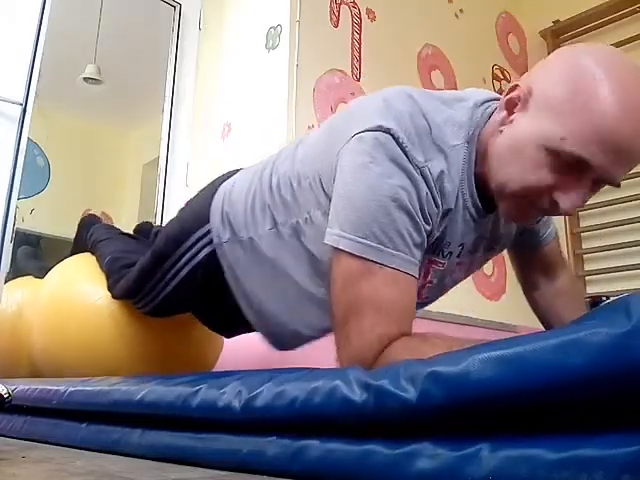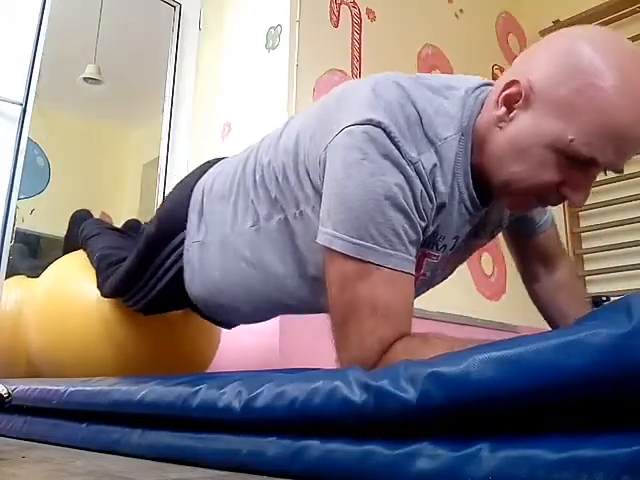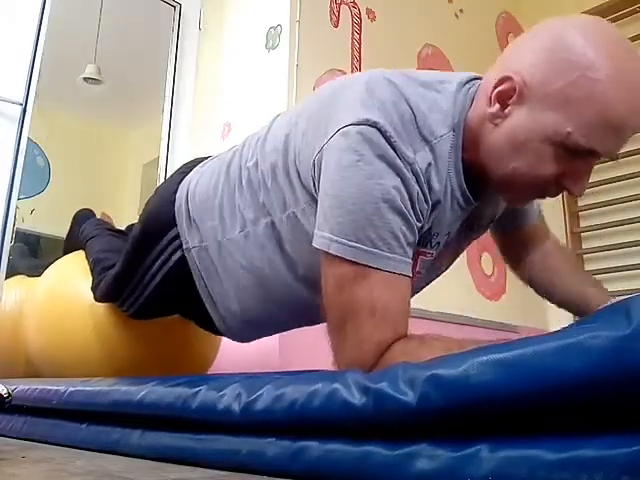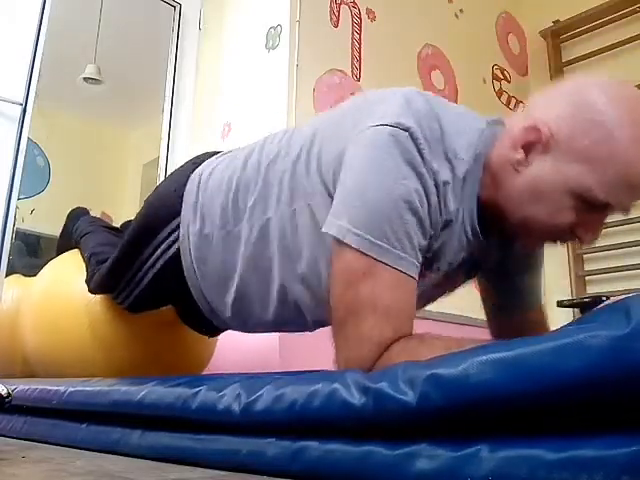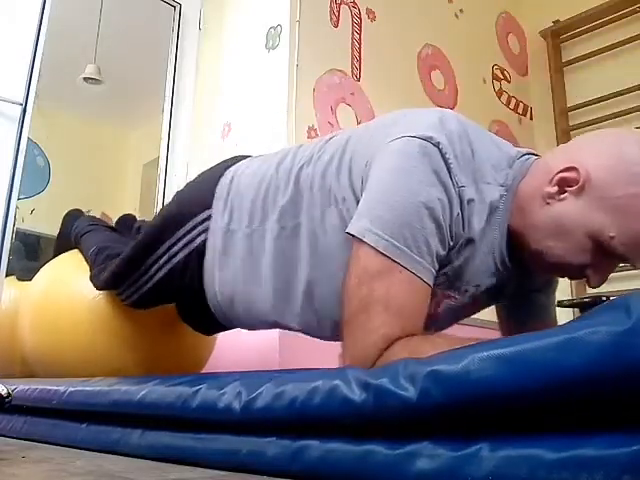
dt=0.2s
person 1, frame 1
left shoulder: (527, 165)
right shoulder: (396, 148)
left elbow: (547, 275)
right elbow: (369, 358)
right hip: (229, 238)
left knee: (211, 317)
right knee: (137, 289)
left ankle: (147, 239)
right ankle: (98, 235)
person 1, frame 2
left shoulder: (513, 149)
right shoulder: (385, 140)
left elbow: (547, 266)
right elbow: (371, 359)
right hip: (206, 226)
right knee: (127, 288)
left ankle: (134, 236)
right ankle: (93, 233)
person 1, frame 3
left shoulder: (509, 148)
right shoulder: (380, 137)
left elbow: (532, 248)
right elbow: (367, 362)
right hip: (197, 228)
left knee: (203, 322)
right knee: (124, 294)
left ankle: (109, 234)
right ankle: (90, 233)
person 1, frame 4
left shoulder: (515, 205)
right shoulder: (406, 143)
left elbow: (524, 344)
right elbow: (367, 362)
right hip: (199, 217)
left knee: (195, 317)
right knee: (118, 287)
left ankle: (103, 230)
right ankle: (86, 231)
person 1, frame 5
left shoulder: (534, 240)
right shoulder: (434, 159)
right elbow: (370, 360)
right hip: (222, 219)
left knee: (193, 316)
right knee: (123, 279)
left ankle: (131, 233)
right ankle: (84, 232)
